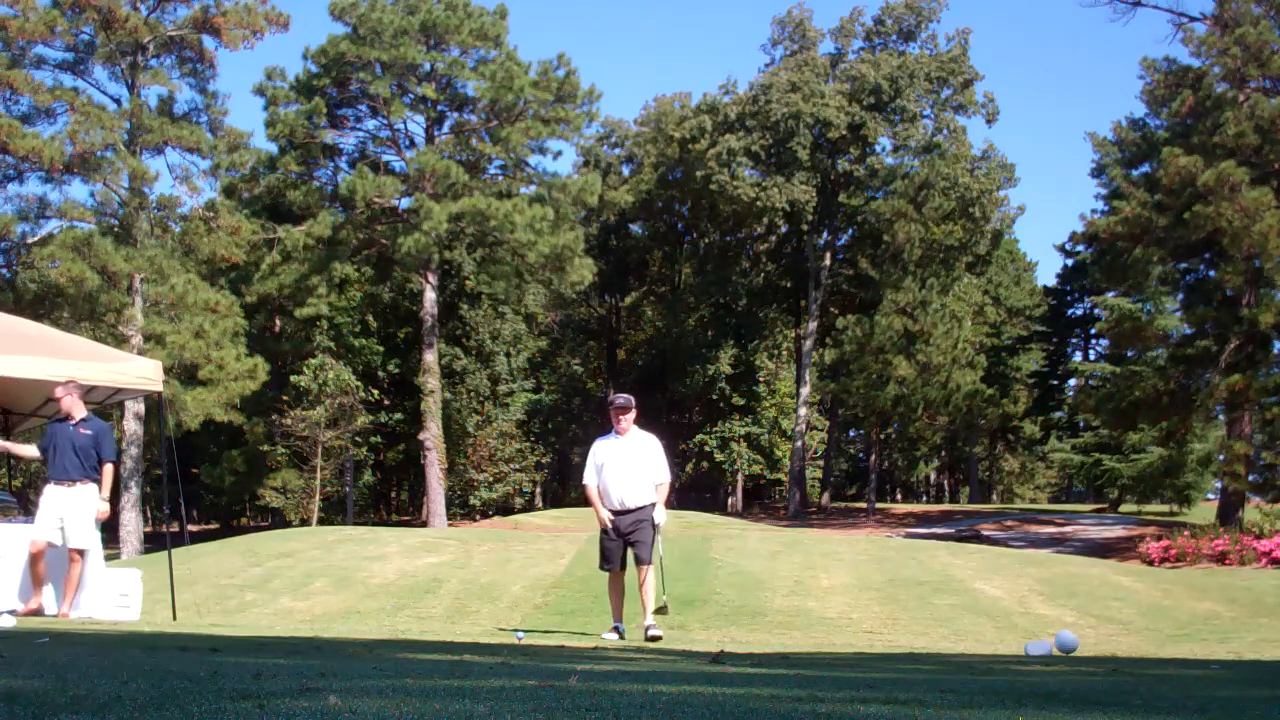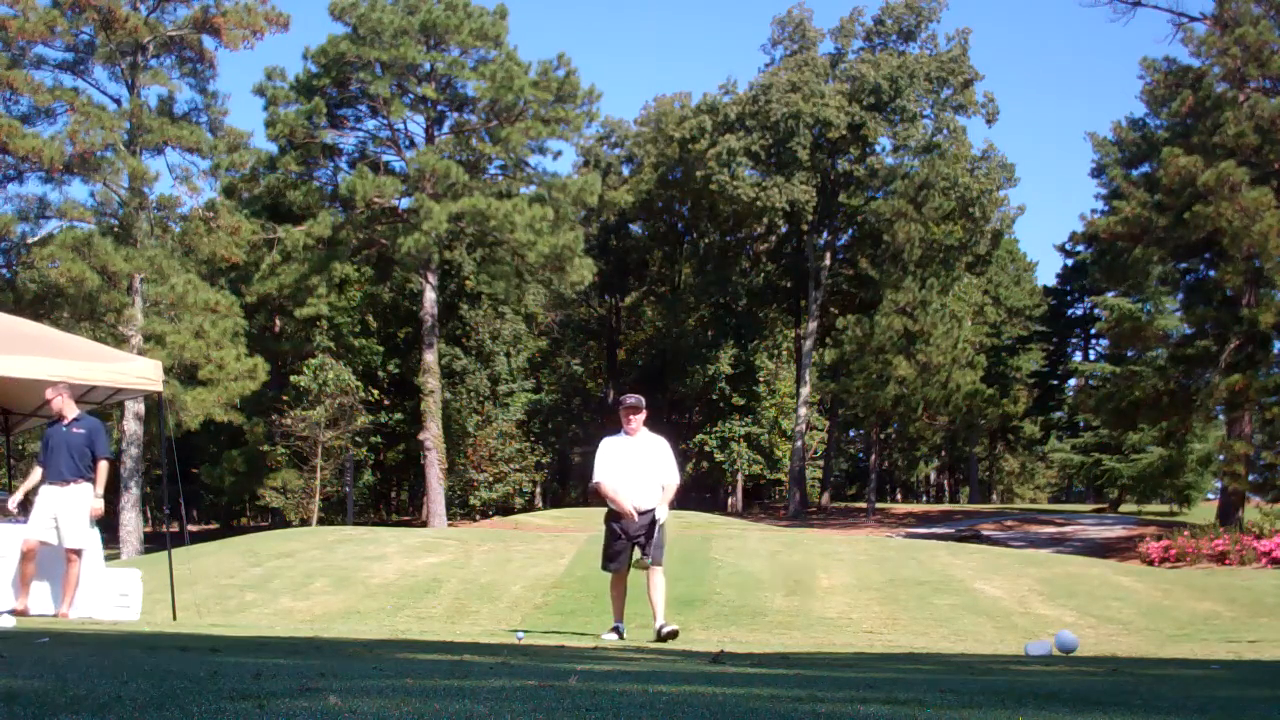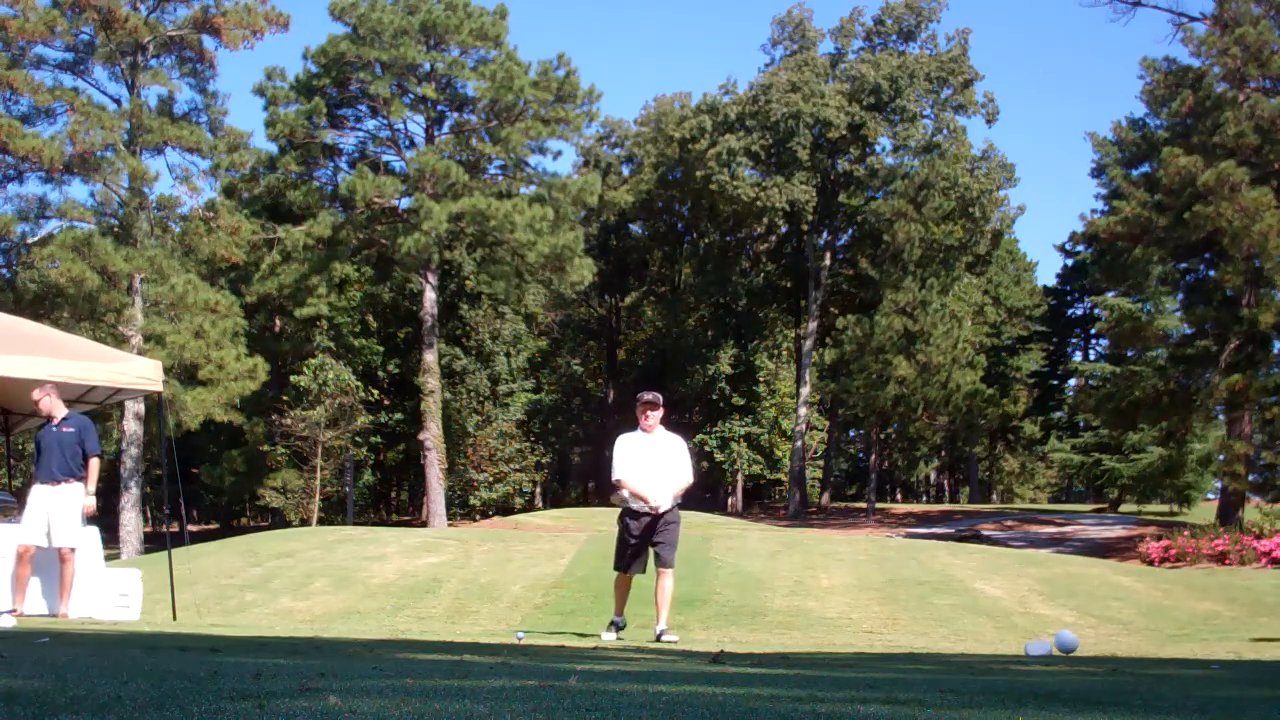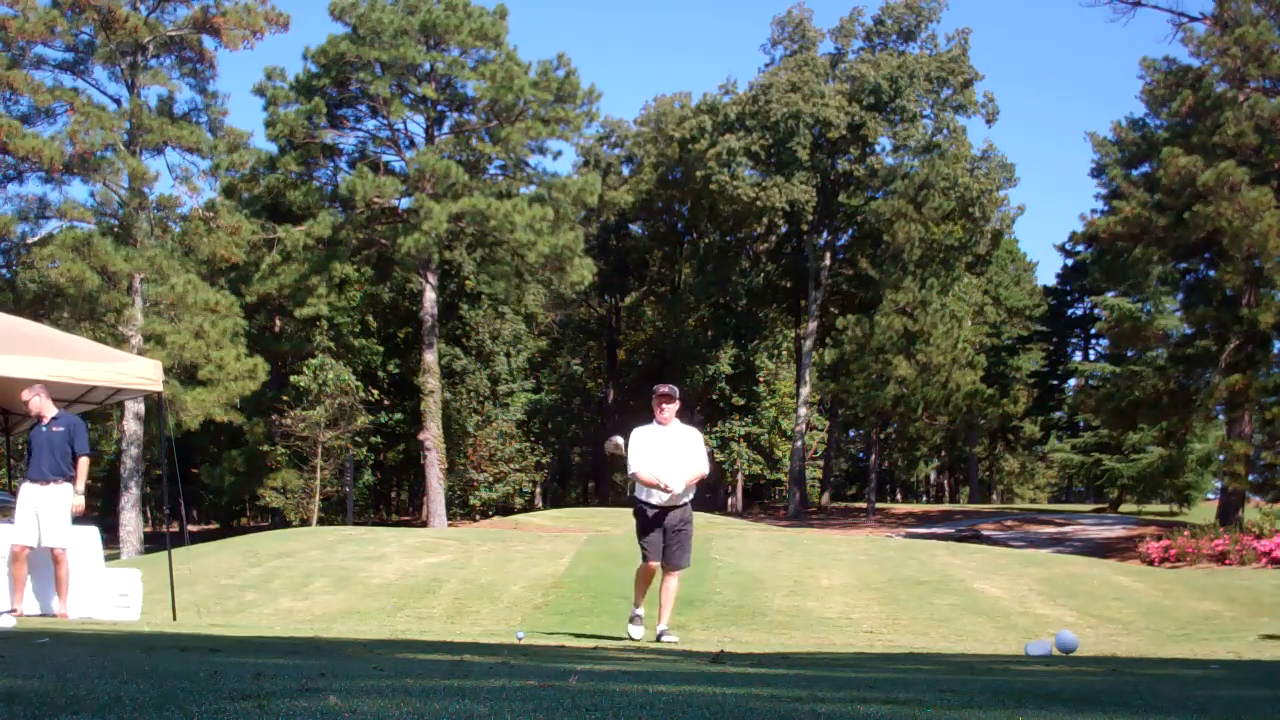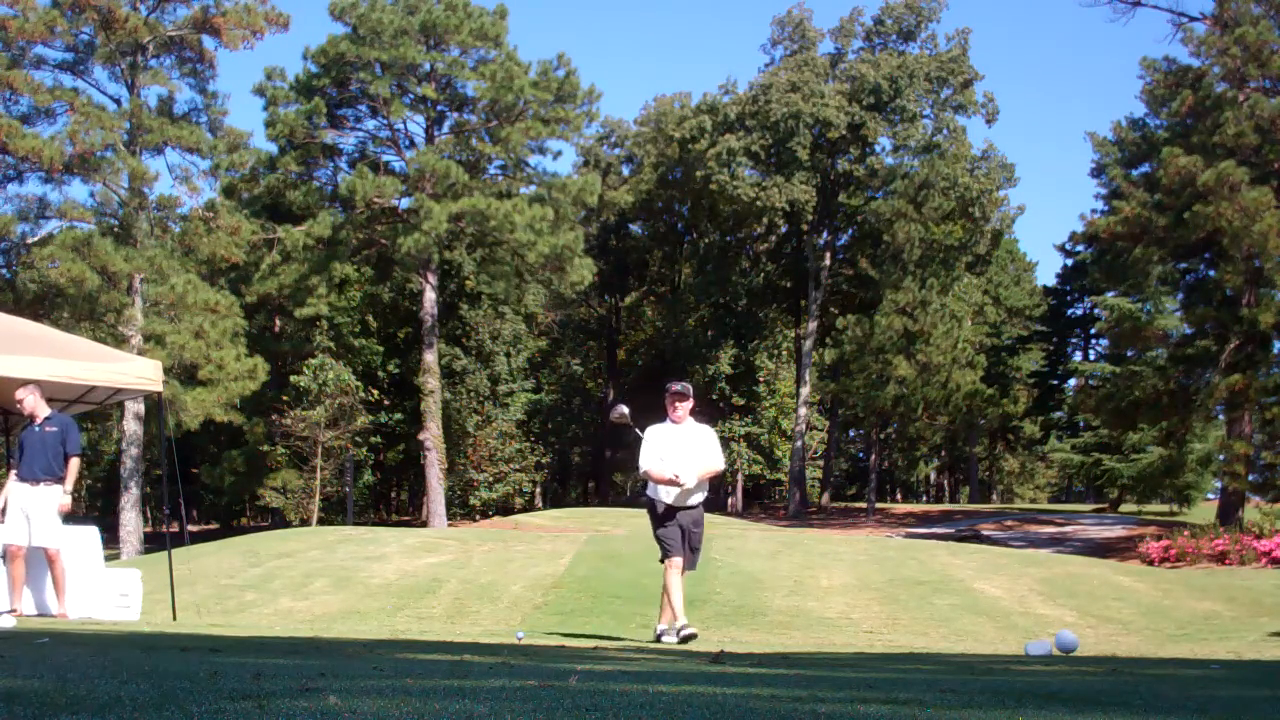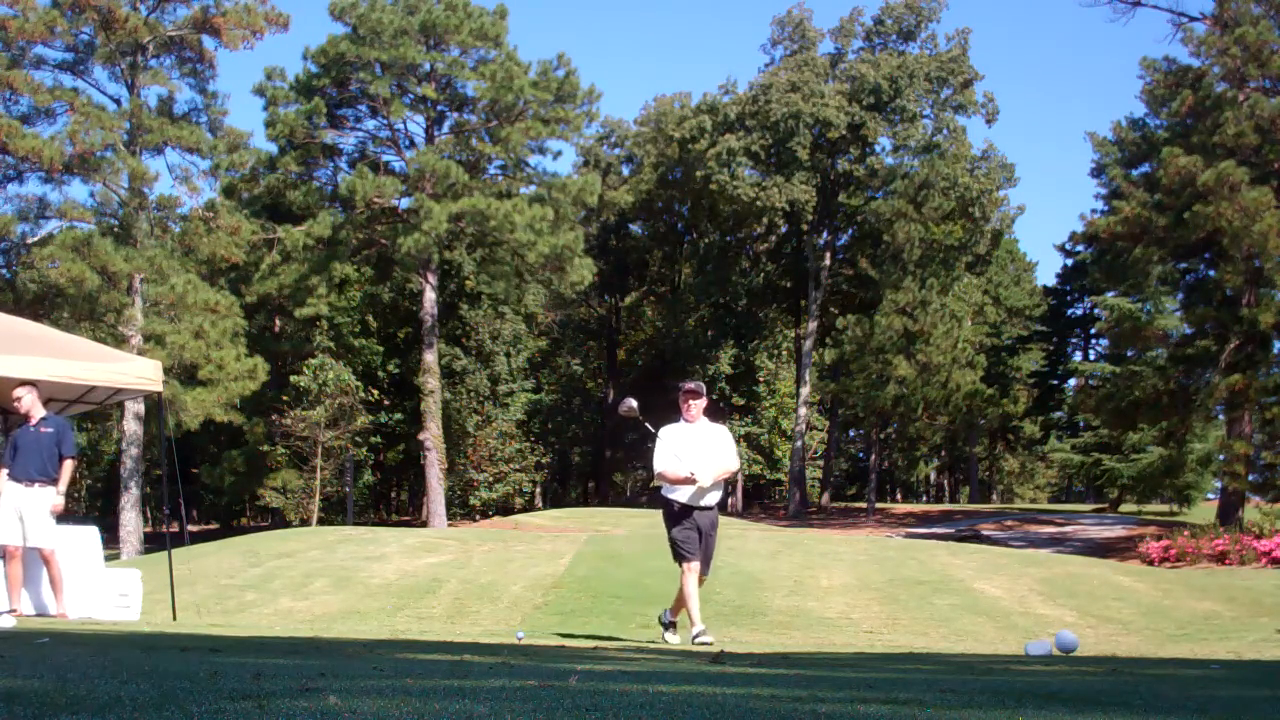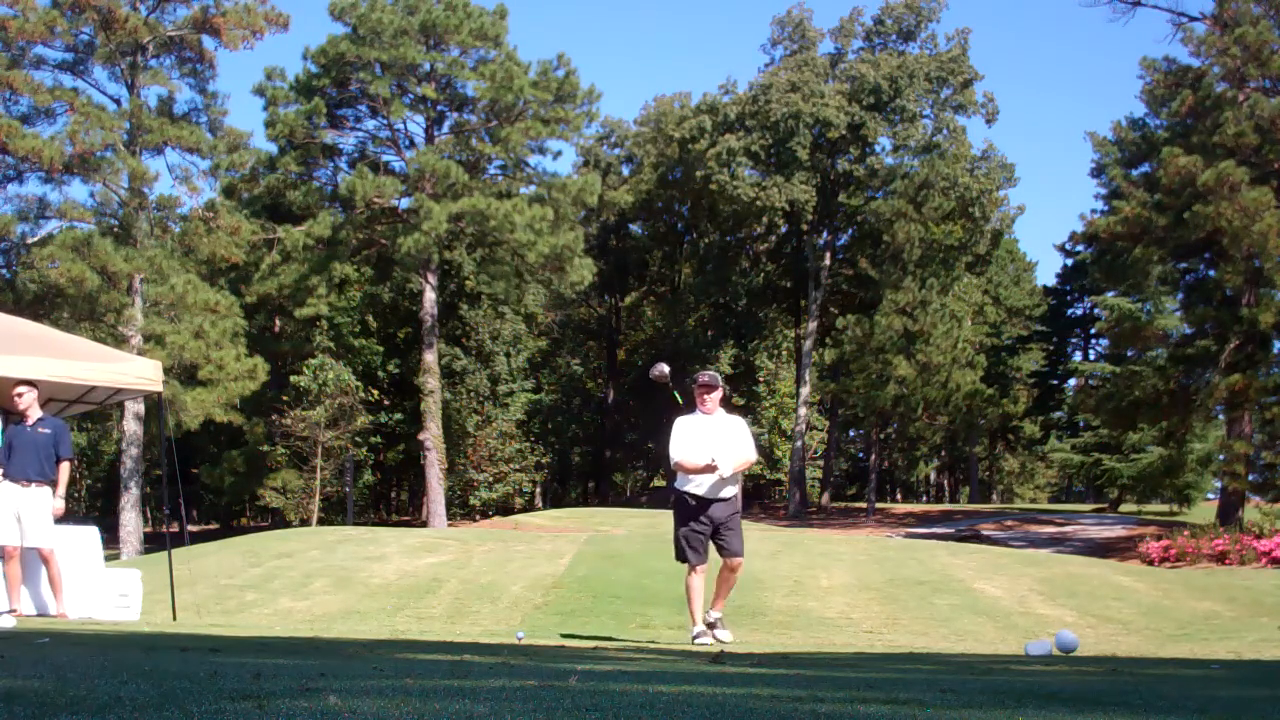
dt=0.2s
person 1, frame 1
left shoulder: (650, 441)
right shoulder: (600, 445)
left elbow: (663, 478)
right elbow: (589, 481)
left wrist: (660, 505)
right wrist: (598, 509)
left hip: (643, 514)
right hip: (611, 518)
left knee: (645, 565)
right knee: (615, 572)
left ankle: (649, 623)
right ankle: (618, 625)
person 1, frame 2
left shoulder: (659, 444)
right shoulder: (608, 444)
left elbow: (672, 479)
right elbow: (600, 481)
left wrist: (664, 504)
right wrist: (622, 504)
left hip: (651, 517)
right hip: (618, 519)
left knee: (654, 567)
right knee: (618, 573)
left ankle: (660, 624)
right ankle: (618, 626)
person 1, frame 3
left shoulder: (676, 442)
right shoulder: (625, 441)
left elbow: (686, 477)
right elbow: (620, 478)
left wrist: (669, 496)
right wrist: (645, 497)
left hip: (666, 516)
right hip: (633, 516)
left knee: (665, 569)
right knee: (625, 571)
left ankle: (661, 627)
right ankle: (617, 620)
person 1, frame 4
left shoulder: (691, 434)
right shoulder: (640, 434)
left elbow: (702, 468)
right elbow: (635, 471)
left wrist: (682, 483)
right wrist: (660, 484)
left hip: (680, 510)
right hip: (649, 509)
left knee: (673, 570)
right knee: (651, 563)
left ankle: (663, 627)
right ankle: (637, 610)
person 1, frame 5
left shoulder: (705, 433)
right shoulder: (654, 432)
left elbow: (717, 464)
right elbow: (646, 470)
left wrist: (694, 477)
right wrist: (669, 480)
left hip: (693, 510)
right hip: (663, 508)
left knee: (678, 569)
right knee: (673, 563)
left ankle: (662, 627)
right ankle: (680, 624)
person 1, frame 6
left shoulder: (720, 432)
right shoulder: (668, 433)
left elbow: (732, 464)
right elbow: (660, 471)
left wrist: (711, 476)
right wrist: (686, 479)
left hip: (709, 511)
right hip: (678, 508)
left knee: (698, 570)
right knee: (690, 566)
left ankle: (669, 616)
right ankle: (697, 628)
person 1, frame 7
left shoulder: (736, 424)
right shoulder: (684, 423)
left elbow: (750, 455)
right elbow: (677, 461)
left wrist: (729, 467)
right wrist: (706, 468)
left hip: (727, 503)
right hip: (692, 502)
left knee: (734, 561)
right knee: (697, 566)
left ankle: (714, 614)
right ankle: (698, 628)
person 2, frame 1
left shoulder: (99, 427)
right shoulder: (54, 426)
left elbow: (108, 465)
right elbow: (39, 452)
left wrist: (104, 498)
left hip: (82, 493)
right hip: (53, 492)
left knee: (76, 554)
right knee: (36, 548)
left ankle: (65, 610)
right ankle: (36, 601)
person 2, frame 2
left shoulder: (92, 425)
right shoulder: (50, 429)
left elbow: (102, 461)
right elbow: (41, 465)
left wrist: (98, 495)
right wrist: (20, 493)
left hip: (77, 492)
right hip: (48, 492)
left knee: (72, 554)
right knee: (28, 547)
left ankle: (64, 609)
right ankle: (21, 604)
person 2, frame 3
left shoulder: (82, 423)
right shoulder: (42, 431)
left elbow: (93, 459)
left wrist: (90, 492)
right wrist: (35, 490)
left hip: (69, 491)
right hip: (39, 492)
left knee: (66, 552)
right knee: (24, 550)
left ankle: (63, 609)
right ankle: (18, 607)
person 2, frame 4
left shoulder: (71, 422)
right shoulder: (34, 431)
left elbow: (83, 458)
left wrist: (79, 491)
right wrist: (19, 498)
left hip: (58, 491)
right hip: (30, 492)
left knee: (58, 552)
right knee: (18, 550)
left ankle: (62, 608)
right ankle: (17, 607)
person 2, frame 5
left shoulder: (64, 423)
right shoulder: (25, 431)
left elbow: (74, 458)
left wrist: (67, 491)
left hip: (49, 492)
right hip: (20, 492)
left knee: (52, 552)
left ankle: (62, 607)
person 2, frame 6
left shoulder: (59, 425)
left elbow: (68, 460)
left wrist: (60, 492)
left hip: (42, 493)
left knee: (47, 552)
left ankle: (61, 607)
person 2, frame 7
left shoulder: (56, 426)
left elbow: (64, 462)
left wrist: (59, 495)
left hip: (39, 493)
left knee: (46, 552)
left ankle: (61, 608)
